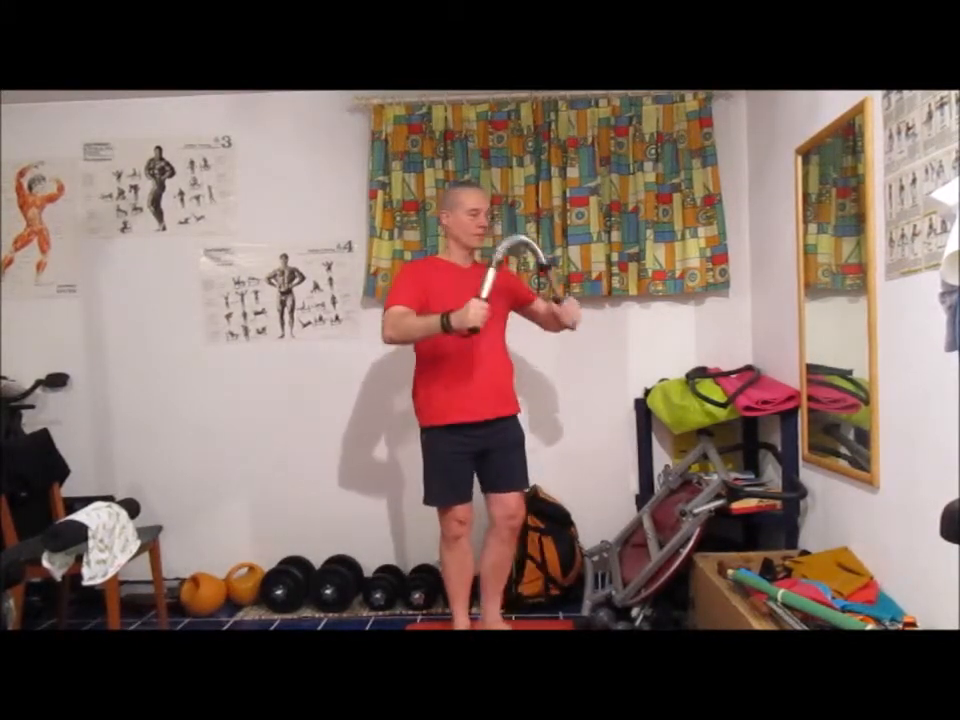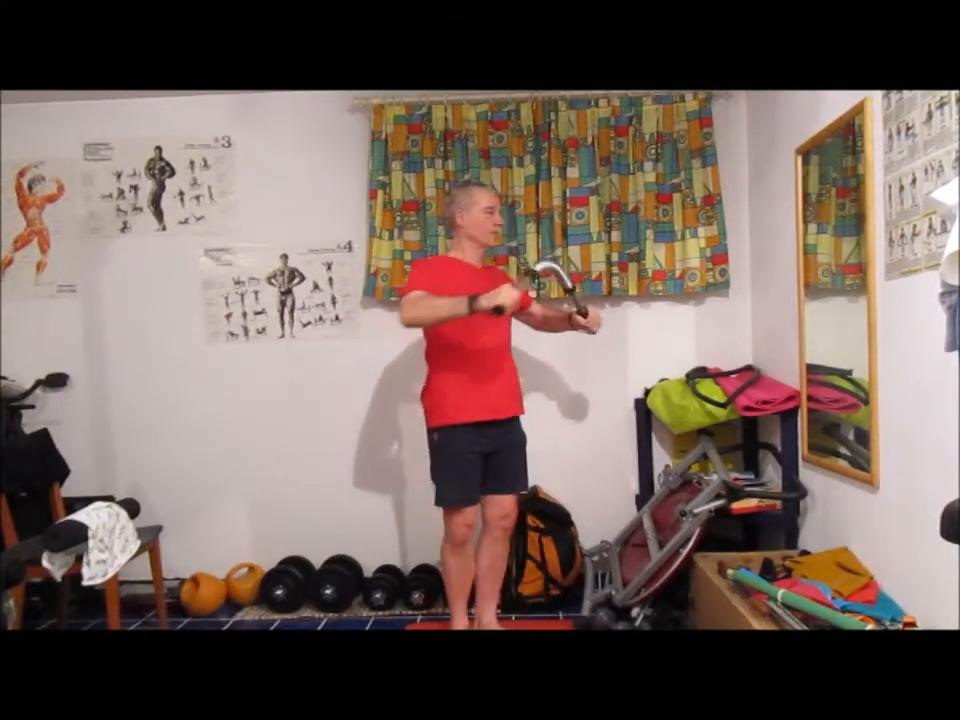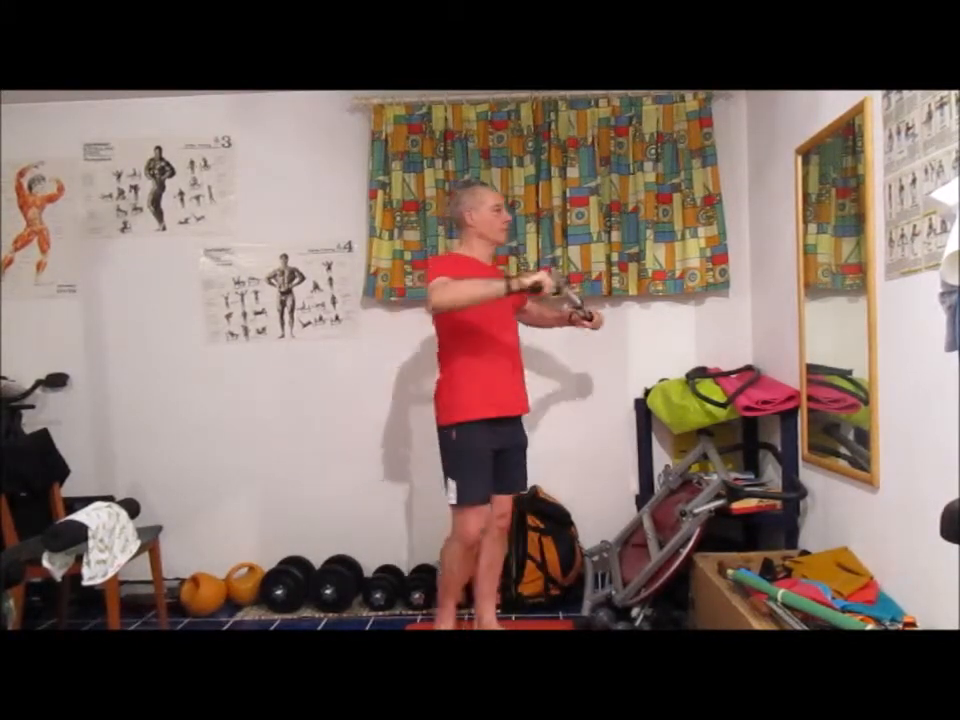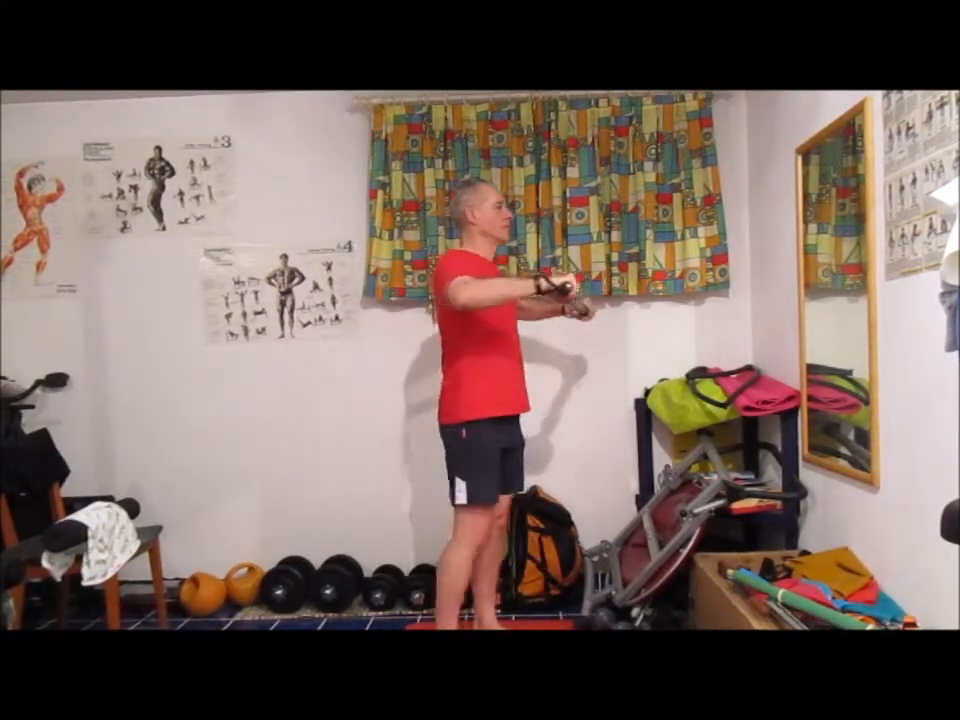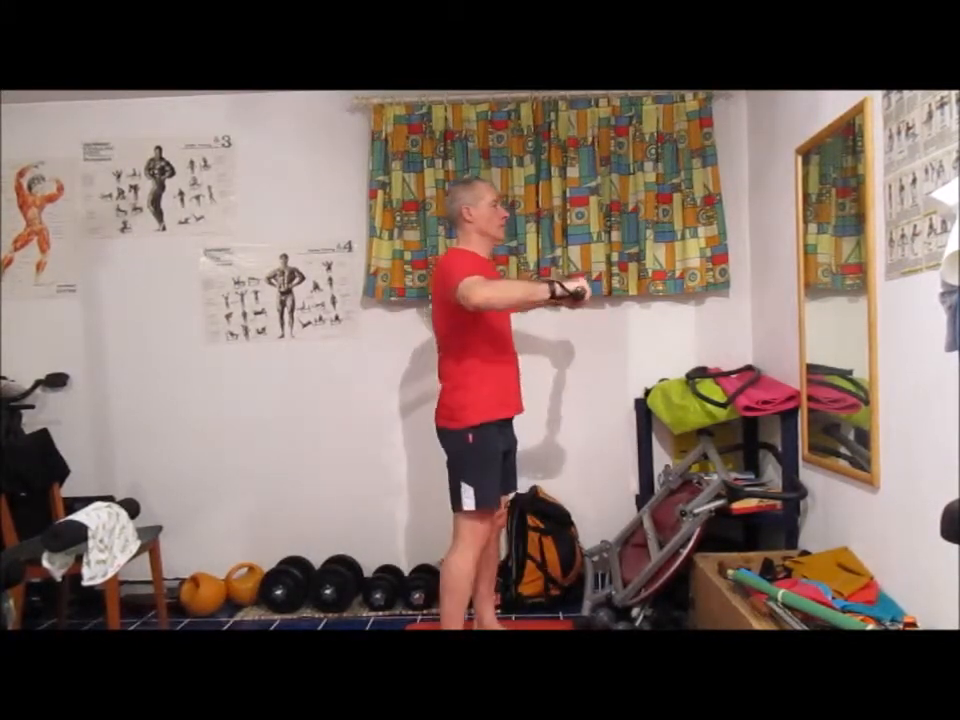
dt=0.2s
person 1, frame 1
left shoulder: (501, 276)
right shoulder: (417, 273)
left elbow: (544, 313)
right elbow: (392, 330)
left wrist: (562, 314)
right wrist: (451, 321)
left hip: (501, 418)
right hip: (445, 423)
left knee: (509, 517)
right knee: (455, 525)
left ankle: (492, 615)
right ankle: (461, 623)
person 1, frame 2
left shoulder: (498, 277)
right shoulder: (430, 269)
left elbow: (538, 317)
right elbow: (410, 313)
left wrist: (576, 320)
right wrist: (479, 303)
left hip: (505, 420)
right hip: (455, 423)
left knee: (502, 521)
right knee: (461, 527)
left ankle: (487, 619)
right ankle: (459, 622)
person 1, frame 3
left shoulder: (499, 276)
right shoulder: (446, 265)
left elbow: (528, 312)
right elbow: (439, 298)
left wrist: (572, 318)
right wrist: (516, 283)
left hip: (508, 418)
right hip: (466, 420)
left knee: (500, 520)
right knee: (470, 528)
left ankle: (487, 619)
right ankle: (443, 620)
person 1, frame 4
left shoulder: (490, 273)
right shoulder: (455, 263)
left elbow: (518, 308)
right elbow: (463, 296)
left wrist: (564, 308)
right wrist: (543, 283)
left hip: (504, 416)
right hip: (470, 419)
left knee: (498, 520)
right knee: (472, 529)
left ankle: (486, 619)
right ankle: (446, 627)
person 1, frame 5
left shoulder: (479, 267)
right shoulder: (456, 261)
right elbow: (479, 297)
left wrist: (556, 299)
right wrist: (555, 286)
left hip: (494, 418)
right hip: (471, 422)
left knee: (494, 521)
right knee: (472, 533)
left ankle: (486, 620)
right ankle: (451, 628)
